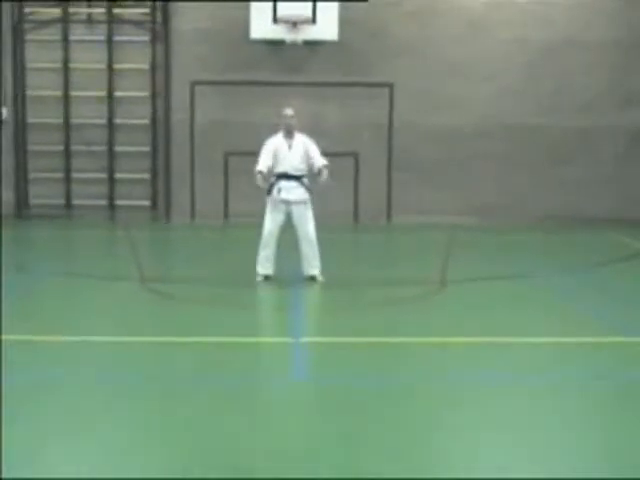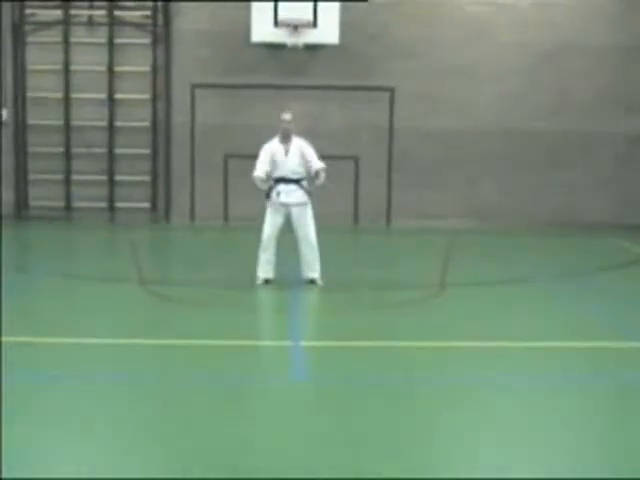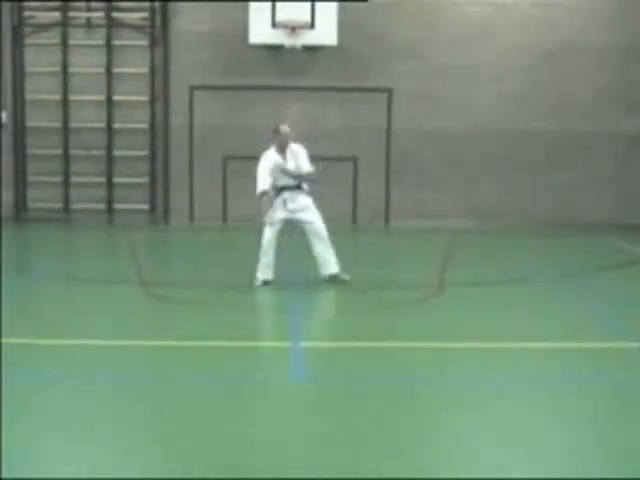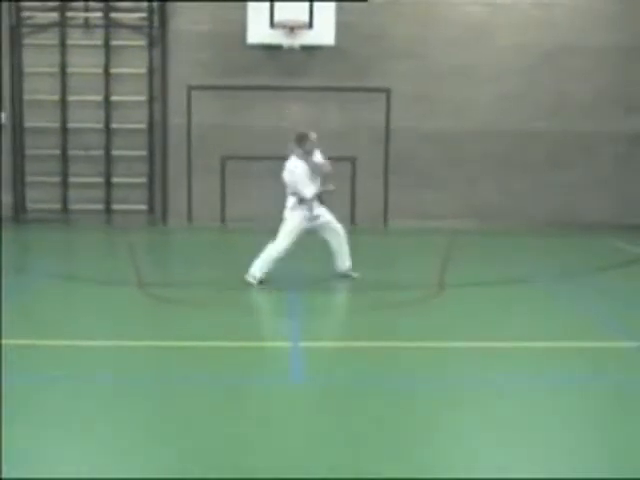
dt=0.3s
person 1, frame 1
left shoulder: (306, 141)
right shoulder: (272, 142)
left elbow: (318, 161)
right elbow: (263, 164)
left wrist: (323, 171)
right wrist: (260, 177)
left hip: (299, 190)
right hip: (278, 189)
left knee: (307, 232)
right knee: (269, 232)
left ankle: (312, 271)
right ankle: (264, 271)
person 1, frame 2
left shoulder: (303, 145)
right shoulder: (269, 147)
left elbow: (316, 164)
right elbow: (260, 171)
left wrist: (320, 175)
right wrist: (260, 182)
left hip: (299, 193)
right hip: (278, 194)
left knee: (308, 235)
right knee: (269, 235)
left ankle: (313, 275)
right ankle: (265, 274)
person 1, frame 3
left shoulder: (297, 149)
right shoulder: (267, 158)
left elbow: (308, 174)
right elbow: (263, 186)
left wrist: (288, 172)
right wrist: (266, 207)
left hip: (300, 197)
right hip: (280, 200)
left knee: (319, 232)
right knee: (269, 238)
left ankle: (332, 271)
right ankle: (264, 276)
person 1, frame 4
left shoulder: (313, 154)
right shoulder: (293, 166)
left elbow: (326, 170)
right elbow: (308, 193)
left wrist: (309, 160)
right wrist: (323, 189)
left hip: (314, 206)
right hip: (299, 208)
left knee: (337, 232)
right knee: (283, 242)
left ankle: (344, 268)
right ankle: (255, 274)
